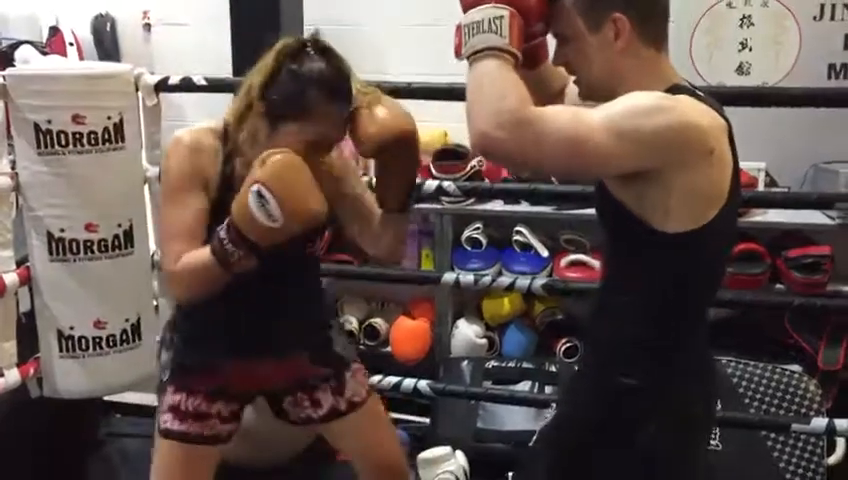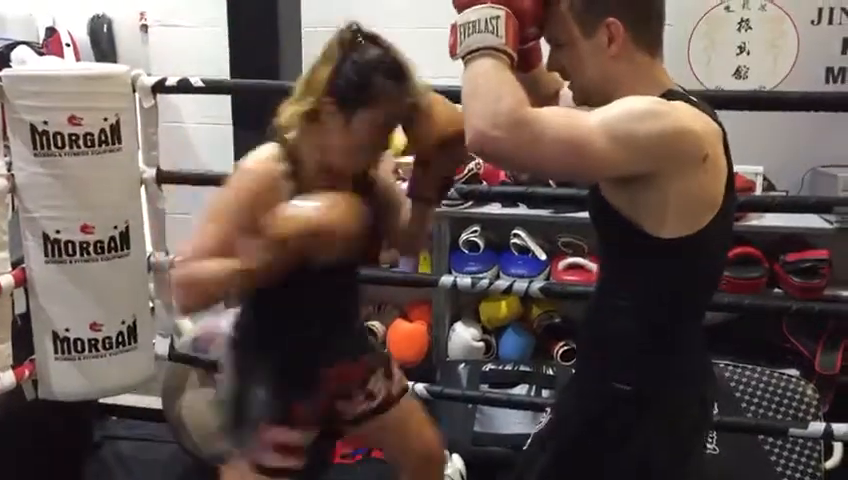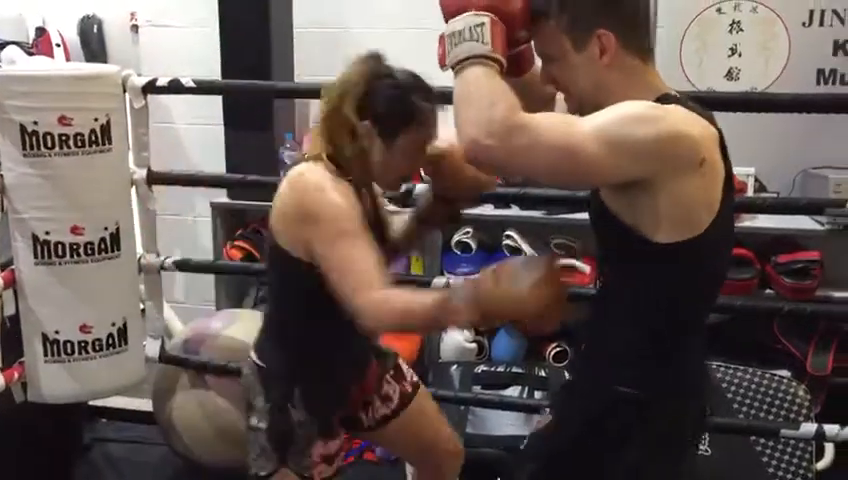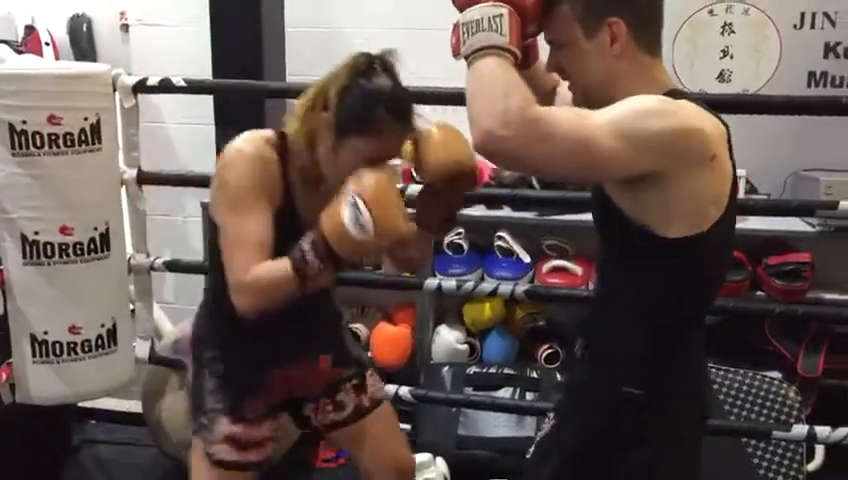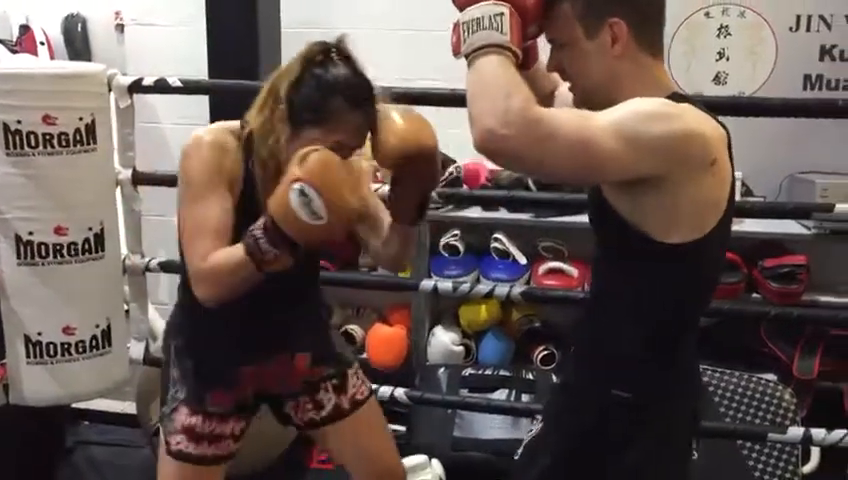
dt=0.2s
person 1, frame 1
left shoulder: (672, 123)
right shoulder: (667, 109)
left elbow: (498, 132)
right elbow: (547, 108)
right wrist: (525, 41)
left hip: (643, 396)
right hip: (644, 379)
person 1, frame 2
left shoulder: (667, 130)
right shoulder: (661, 116)
left elbow: (494, 131)
right elbow: (543, 111)
right wrist: (519, 44)
left hip: (637, 402)
right hip: (640, 384)
person 1, frame 3
left shoulder: (662, 135)
right shoulder: (653, 122)
left elbow: (487, 140)
right elbow: (540, 108)
left wrist: (474, 39)
right wrist: (511, 47)
left hip: (635, 405)
right hip: (633, 386)
person 1, frame 4
left shoulder: (674, 129)
right shoulder: (655, 118)
left elbow: (502, 132)
right elbow: (540, 112)
right wrist: (517, 45)
left hip: (639, 406)
right hip: (624, 385)
person 1, frame 5
left shoulder: (676, 133)
right shoulder: (651, 121)
left elbow: (503, 131)
right elbow: (540, 104)
right wrist: (516, 43)
left hip: (630, 409)
right hip: (614, 389)
person 2, frame 1
left shoulder: (326, 162)
right shoulder: (194, 151)
left elbow: (386, 250)
right elbow: (181, 282)
left wrist: (394, 182)
right wrist: (246, 236)
left hip: (304, 340)
right hip: (208, 352)
person 2, frame 2
left shoulder: (365, 163)
right shoulder: (265, 176)
left elbow: (407, 240)
right elbow: (186, 287)
left wrist: (431, 180)
right wrist: (268, 257)
left hip: (346, 351)
right hip: (272, 370)
person 2, frame 3
left shoulder: (357, 180)
right shoulder: (317, 191)
left elbow: (380, 251)
right elbow: (377, 309)
left wrist: (433, 209)
right wrist: (474, 301)
left hip: (355, 362)
right hip: (295, 383)
person 2, frame 4
left shoulder: (350, 172)
right shoulder: (249, 160)
left elbow: (405, 256)
right elbow: (248, 292)
left wrist: (431, 216)
right wrist: (328, 249)
left hip: (316, 349)
right hip: (235, 359)
person 2, frame 5
left shoulder: (336, 164)
right shoulder: (212, 150)
left elbow: (391, 257)
right elbow: (208, 282)
left wrist: (409, 194)
right wrist: (281, 234)
left hip: (303, 342)
right hip: (211, 354)
